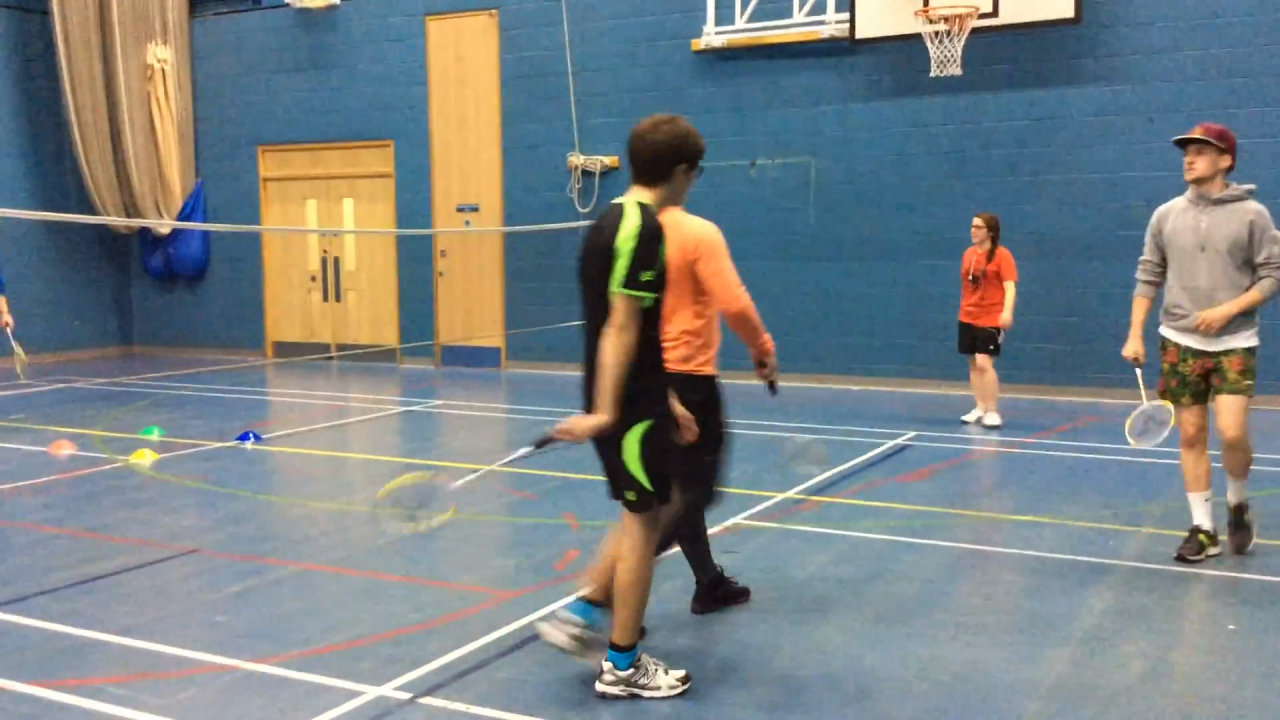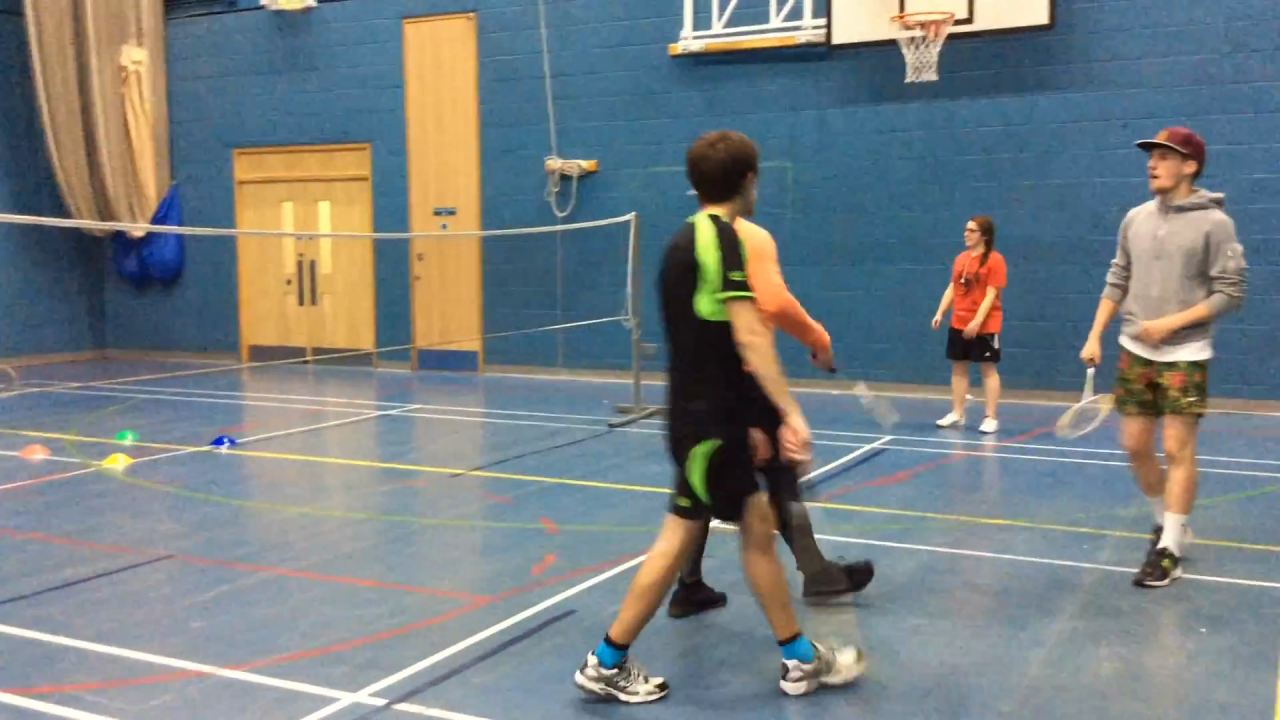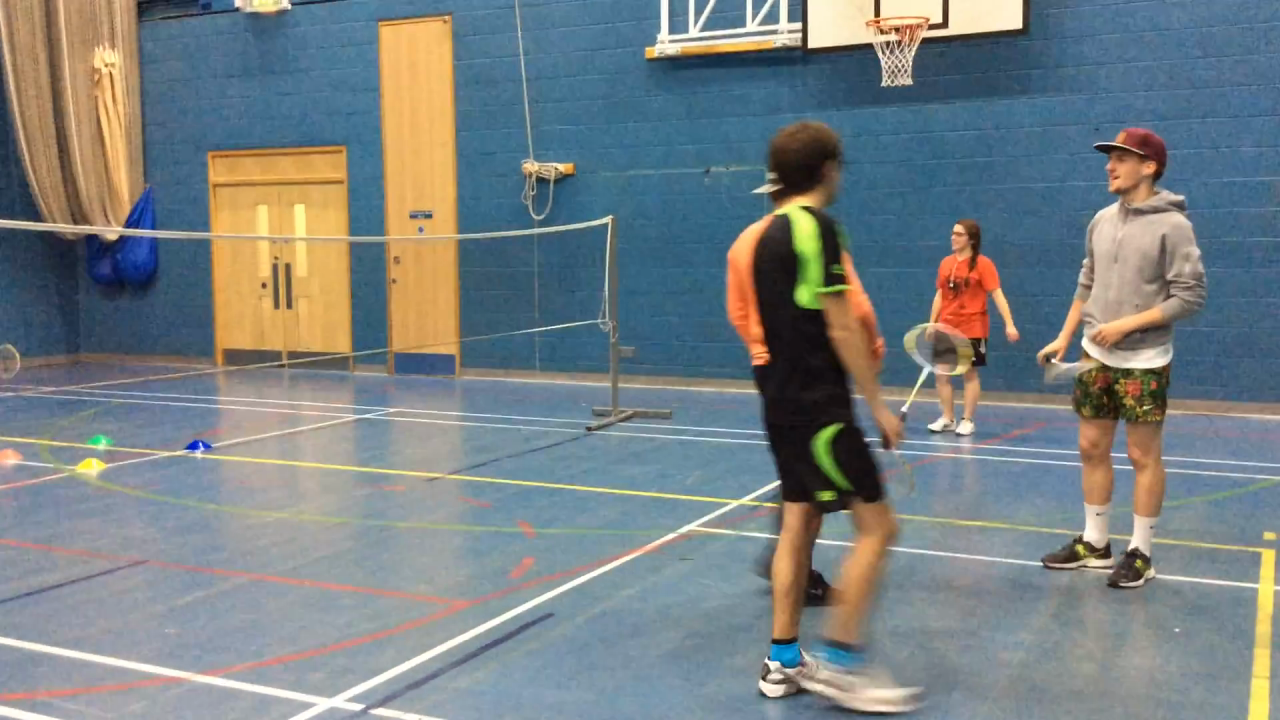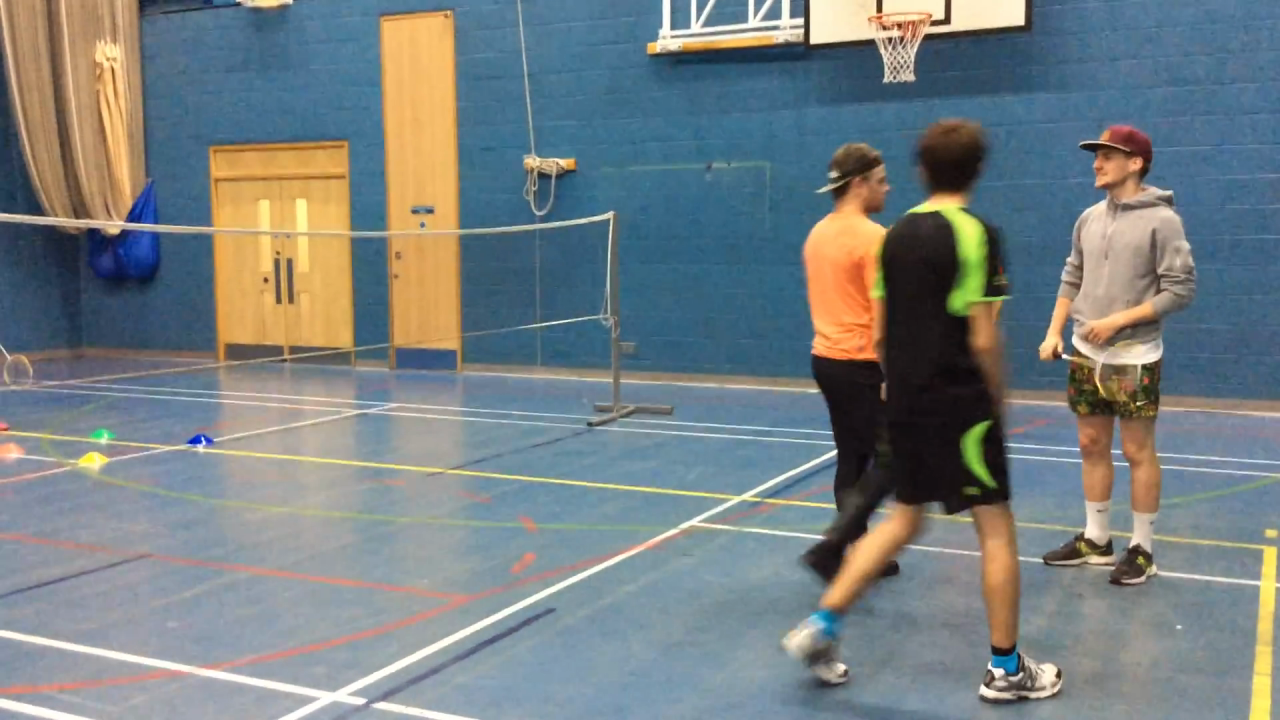
dt=0.4s
person 1, frame 1
left shoulder: (612, 219)
right shoulder: (643, 229)
right elbow: (620, 327)
left wrist: (666, 400)
right wrist: (603, 411)
left hip: (639, 401)
right hip: (625, 409)
left knee: (656, 509)
right knee: (642, 525)
left ankle: (579, 615)
right ankle: (620, 665)
person 1, frame 2
left shoulder: (685, 240)
right shoulder: (720, 237)
right elbow: (748, 337)
right wrist: (791, 417)
left hip: (706, 413)
right hip: (710, 423)
left knee: (759, 526)
right knee: (680, 541)
left ankle: (798, 657)
right ankle: (606, 664)
person 1, frame 3
left shoulder: (768, 234)
right shoulder: (816, 227)
right elbow: (840, 328)
right wrist: (877, 402)
left hip: (784, 403)
right hip: (816, 408)
left knee: (799, 526)
right knee: (877, 528)
left ankle: (784, 658)
right ankle: (839, 658)
person 1, frame 4
left shoulder: (895, 234)
right shoulder: (976, 234)
right elbow: (984, 339)
right wrist: (998, 397)
left hip: (903, 402)
right hip: (957, 405)
left knee: (903, 518)
right knee: (996, 529)
left ankle: (820, 627)
right ankle: (1006, 668)
person 2, frame 1
right shoulder: (1166, 215)
right elbow: (1148, 277)
left wrist: (1228, 310)
right wrist: (1135, 335)
left hip: (1234, 342)
right hip: (1179, 341)
left knee: (1232, 434)
right knee: (1190, 435)
left ankle: (1236, 501)
right ankle: (1202, 528)
person 2, frame 2
left shoulder: (1214, 222)
right shoulder: (1135, 218)
left elbow: (1232, 290)
right elbow: (1117, 281)
left wrist: (1173, 322)
right wrist: (1095, 337)
left hip: (1185, 355)
right hip: (1134, 350)
left knee: (1178, 450)
right knee: (1135, 446)
left ankle: (1168, 549)
right ankle: (1172, 525)
person 2, frame 3
left shoulder: (1172, 225)
right shoulder: (1101, 221)
left elbow: (1190, 296)
left wrist: (1126, 325)
right wrist: (1063, 336)
left hip: (1144, 362)
right hip: (1095, 357)
left knee: (1143, 456)
right knee: (1091, 450)
left ankle: (1140, 552)
right ankle: (1094, 543)
person 2, frame 4
left shoulder: (1162, 220)
right shoulder: (1089, 218)
left elbow: (1180, 290)
left wrist: (1117, 320)
right wrist: (1054, 333)
left hip: (1134, 357)
right hip: (1085, 353)
left knee: (1138, 452)
right knee: (1092, 447)
left ankle: (1141, 549)
right ankle: (1095, 539)
person 3, frame 1
right shoulder: (699, 234)
right elbow: (734, 303)
right wrist: (763, 348)
right hip: (689, 377)
left knee: (686, 482)
right knee: (696, 487)
left ankle: (709, 582)
person 3, frame 2
right shoulder: (751, 240)
right elbow: (776, 304)
right wrist: (819, 340)
right knee: (781, 477)
left ankle: (688, 587)
right ankle: (818, 574)
person 3, frame 3
left shoulder: (744, 242)
left elbow: (738, 313)
right elbow: (856, 309)
right wrist: (873, 349)
left hip: (765, 369)
left ankle: (781, 554)
person 3, frame 4
left shoulder: (818, 234)
right shoulder: (872, 237)
left hip: (826, 360)
right hip: (864, 365)
left knee: (853, 459)
right knee: (883, 462)
right ankle: (828, 548)
person 4, frame 1
left shoulder: (1002, 255)
right shoulder: (968, 254)
left elbow: (1010, 287)
left wrist: (1007, 312)
right wrist: (962, 312)
left hip: (990, 320)
right hip: (968, 319)
left knee: (984, 363)
right knee: (973, 363)
left ankle: (993, 411)
right ankle: (981, 408)
person 4, frame 2
left shoulder: (994, 260)
right shoulder: (960, 258)
left elbow: (991, 294)
right elbow: (952, 288)
left wrist: (978, 321)
right wrist: (939, 313)
left hip: (983, 326)
right hip: (959, 324)
left knee: (988, 369)
right knee: (958, 368)
left ankle: (991, 418)
right ankle: (957, 413)
person 4, frame 3
left shoulder: (983, 264)
right shoulder: (946, 262)
left elbow: (996, 294)
left wrist: (1009, 324)
right wrist: (932, 322)
left hip: (972, 329)
right hip: (946, 328)
left knee: (970, 374)
right knee: (941, 374)
left ankle: (967, 420)
right ankle: (947, 418)
person 4, frame 4
left shoulder: (987, 261)
right shoulder: (951, 259)
left elbow: (993, 296)
left wrist: (986, 323)
left hip: (975, 327)
right hip: (951, 325)
left knee: (974, 371)
right knee: (948, 368)
left ankle: (971, 412)
right ankle: (948, 413)
